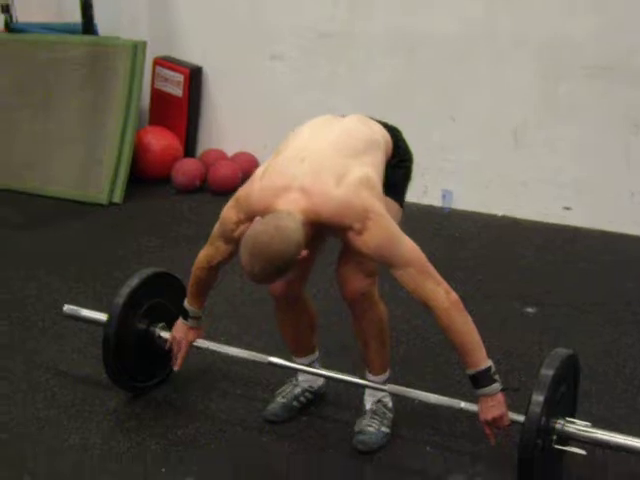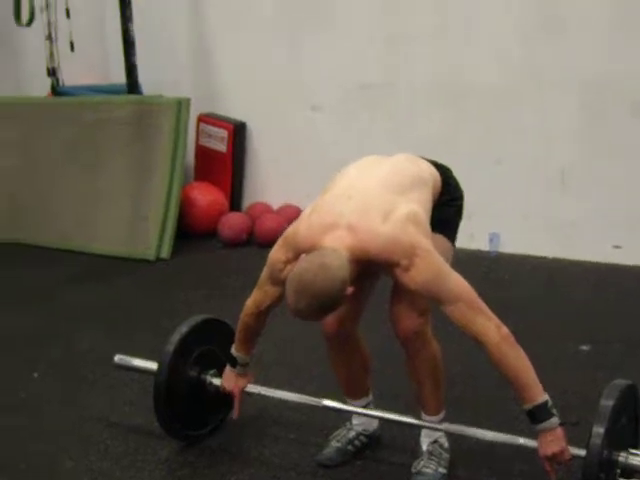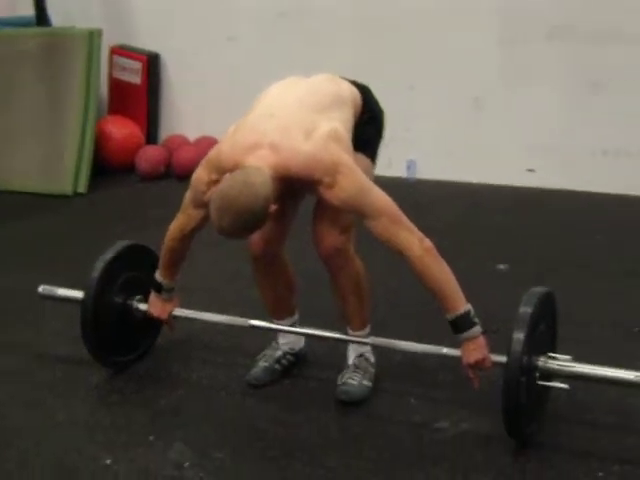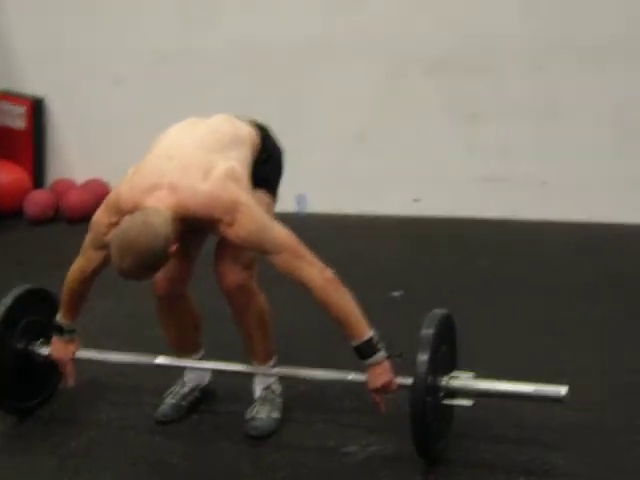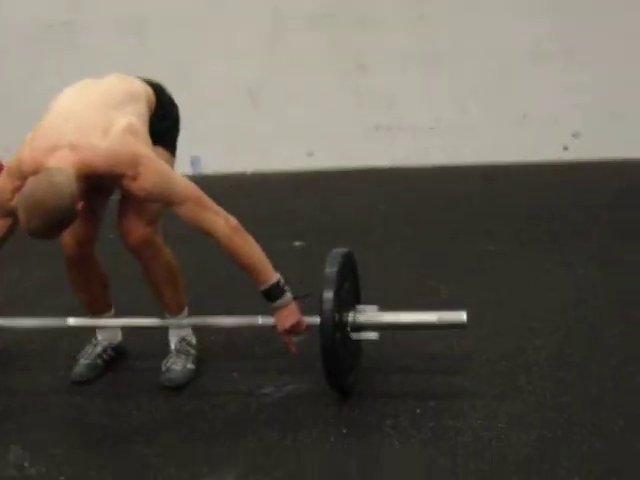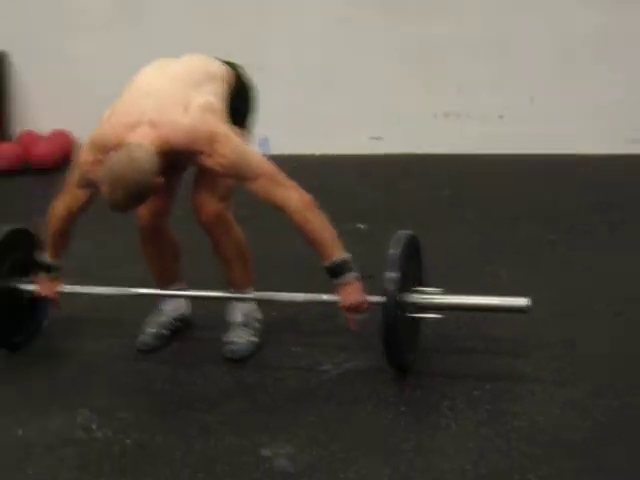
dt=0.3s
person 1, frame 1
left shoulder: (359, 217)
right shoulder: (246, 207)
left elbow: (441, 296)
right elbow: (209, 259)
left wrist: (487, 385)
right wrist: (190, 318)
left knee: (357, 286)
right knee: (284, 287)
left ankle: (378, 396)
right ankle: (307, 378)
person 1, frame 2
left shoulder: (406, 254)
right shoulder: (294, 246)
left elbow: (491, 330)
right elbow: (257, 305)
left wrist: (544, 420)
right wrist: (238, 365)
left knee: (409, 325)
right knee: (335, 327)
left ankle: (434, 435)
right ankle: (362, 422)
person 1, frame 3
left shoulder: (328, 170)
right shoulder: (217, 167)
left elbow: (415, 243)
right elbow: (182, 228)
left wrist: (467, 330)
right wrist: (163, 291)
left knee: (331, 243)
right knee: (261, 247)
left ankle: (360, 351)
right ankle: (289, 341)
person 1, frame 4
left shoulder: (228, 209)
right shoulder: (118, 210)
left elbow: (318, 275)
right elbow: (82, 270)
left wrist: (373, 355)
right wrist: (64, 332)
left knee: (235, 279)
right knee: (166, 286)
left ankle: (267, 383)
right ankle: (195, 376)
person 1, frame 5
left shoulder: (130, 164)
left elbow: (222, 223)
left wrist: (280, 298)
left knee: (138, 234)
right knee: (74, 246)
left ankle: (182, 336)
right ankle: (107, 336)
person 1, frame 6
left shoulder: (209, 140)
right shoulder: (101, 149)
left elbow: (294, 198)
right elbow: (67, 207)
left wrist: (343, 275)
right wrist: (50, 269)
left knee: (210, 211)
right knee: (148, 218)
left ankle: (246, 309)
right ankle: (174, 306)
